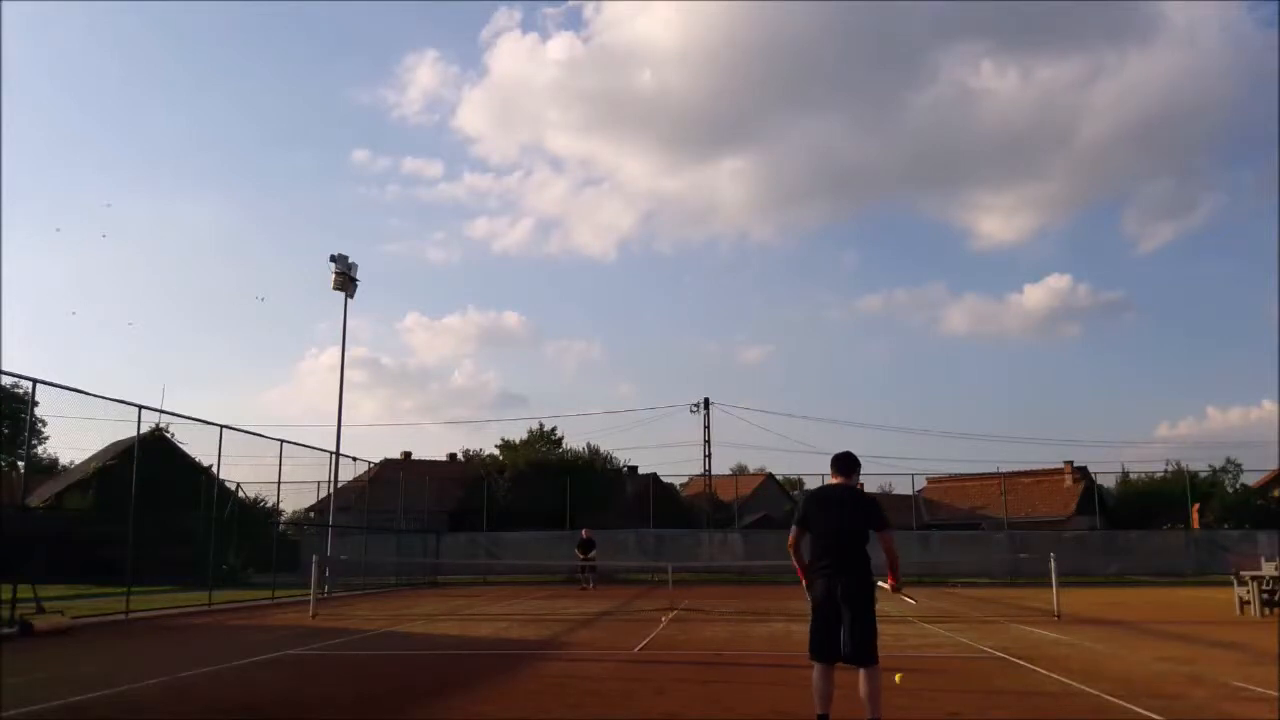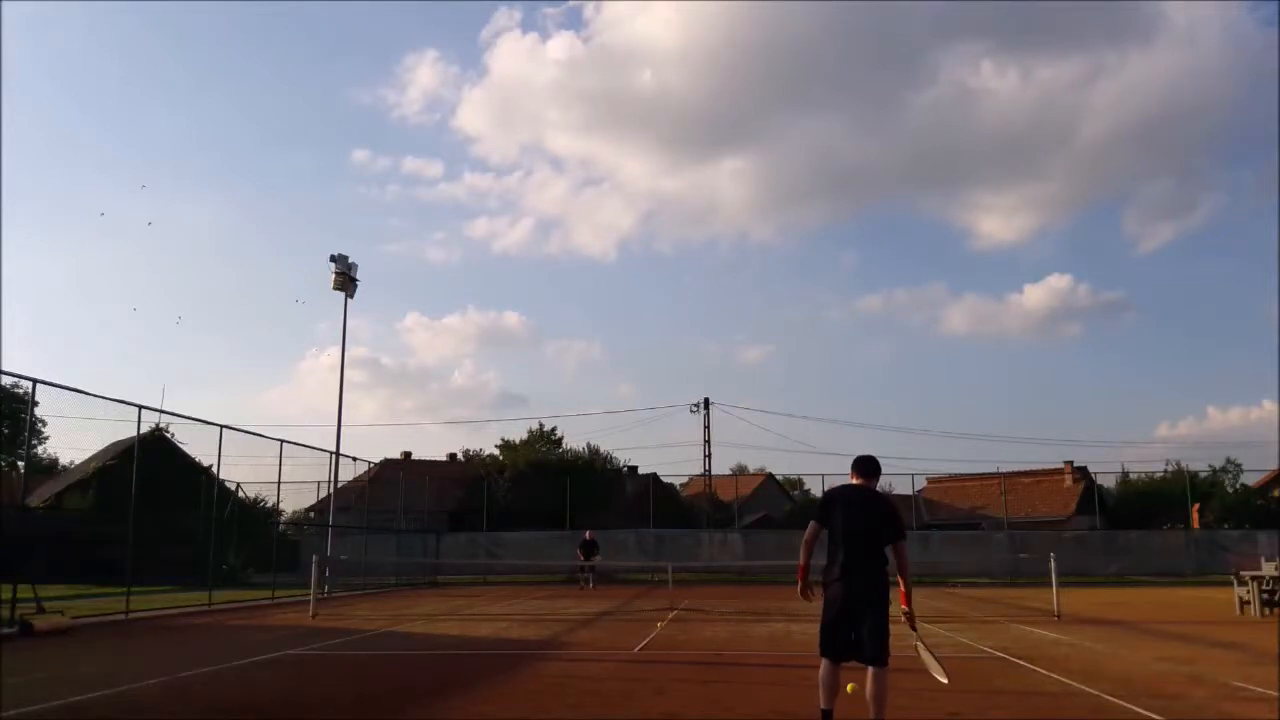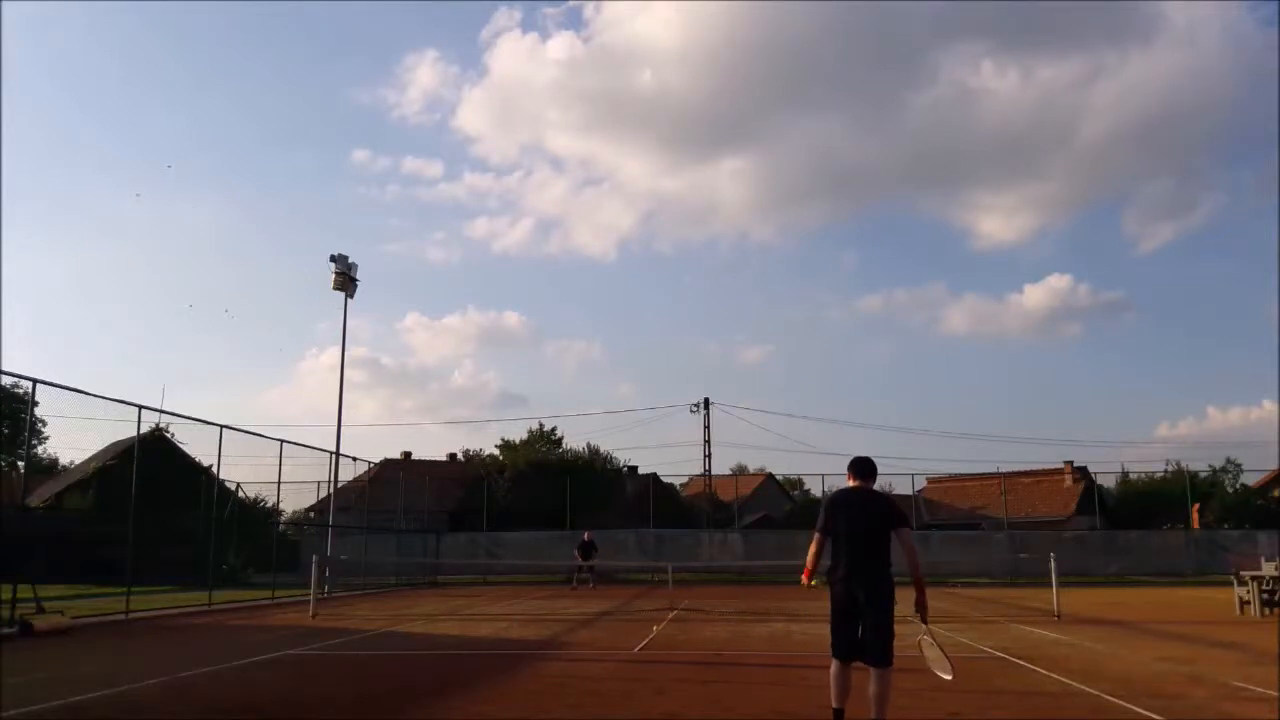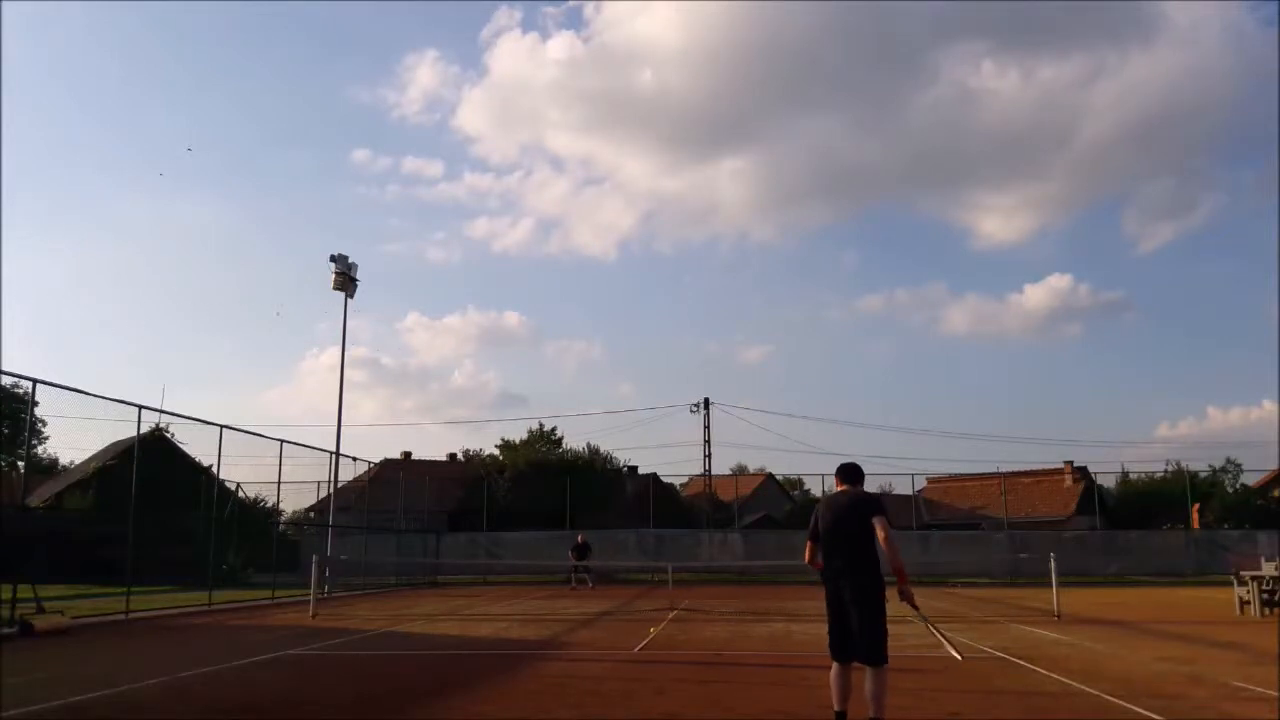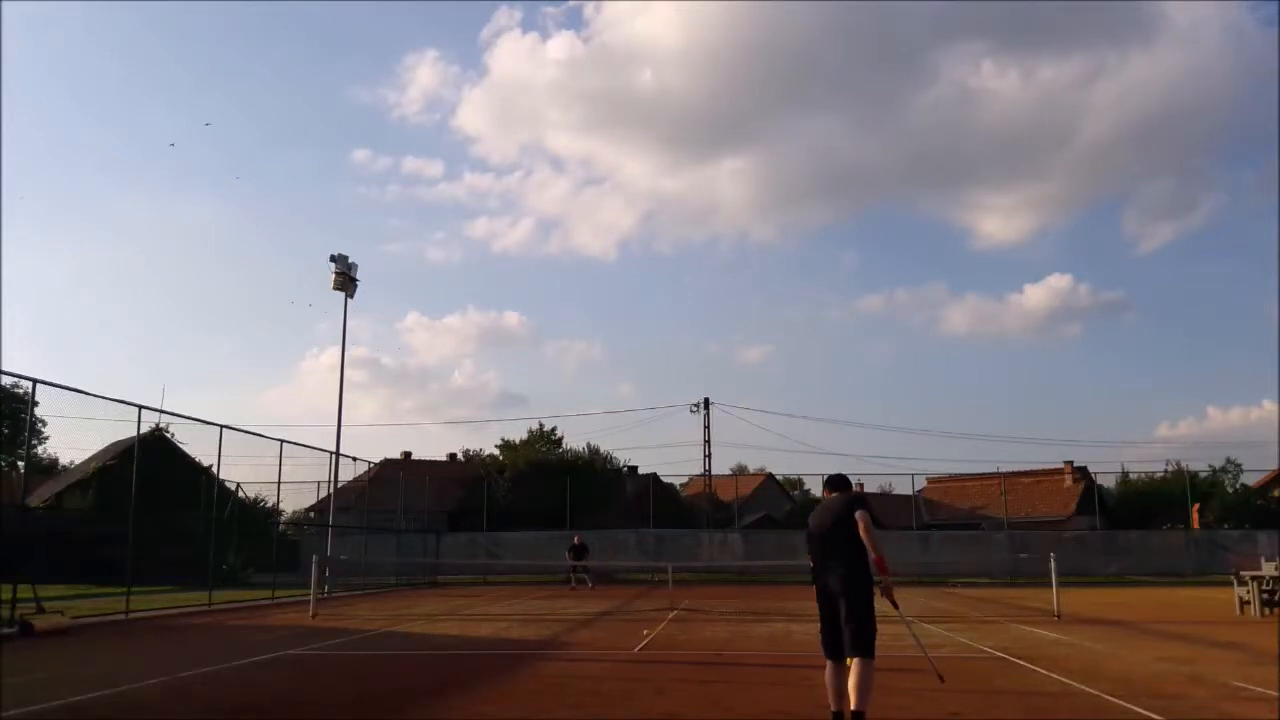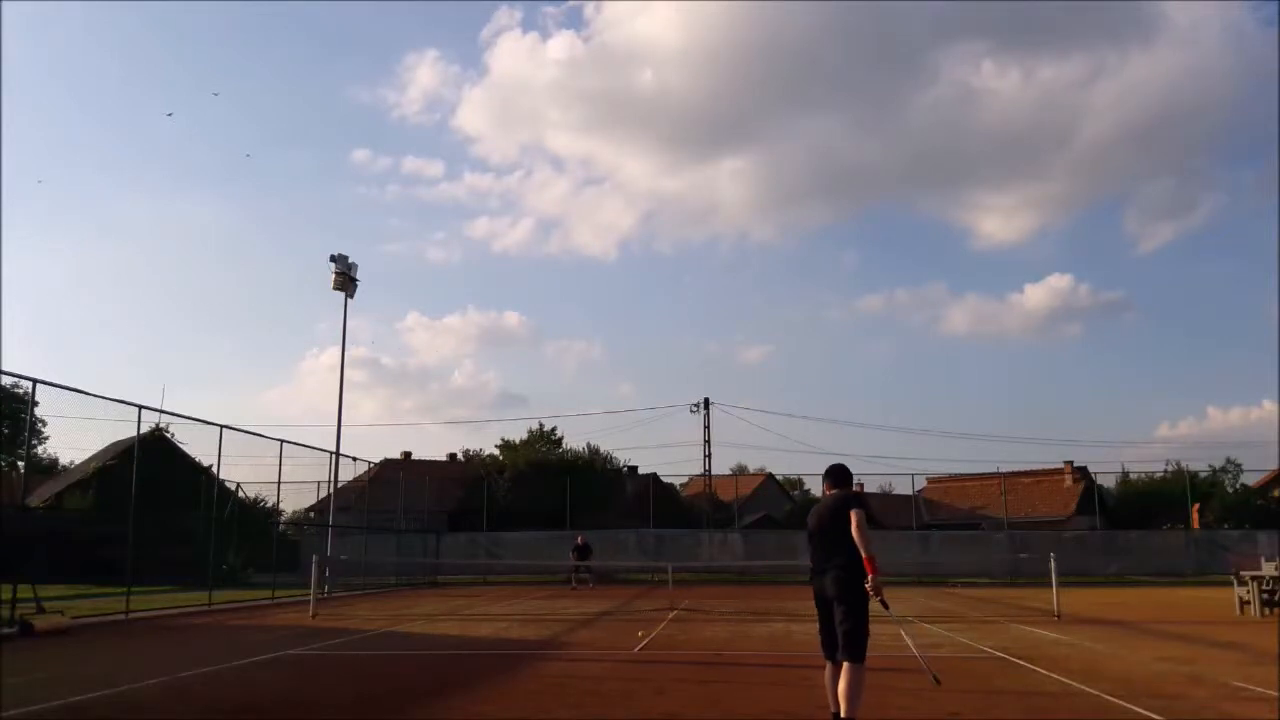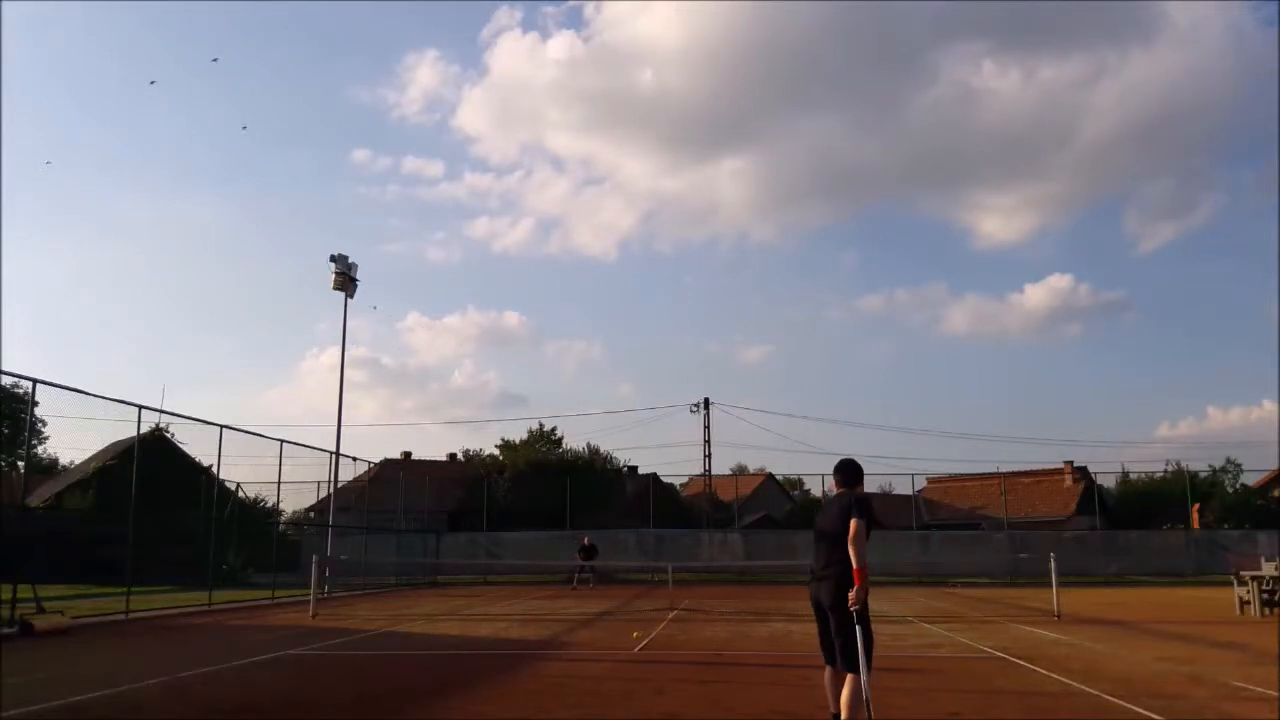
dt=0.3s
person 1, frame 1
left shoulder: (812, 498)
right shoulder: (866, 500)
left elbow: (792, 543)
right elbow: (889, 546)
left wrist: (805, 575)
right wrist: (894, 578)
left hip: (822, 583)
right hip: (857, 583)
left knee: (823, 661)
right knee: (867, 662)
person 1, frame 2
left shoulder: (832, 496)
right shoulder: (886, 505)
left elbow: (808, 540)
right elbow: (901, 559)
left wrist: (803, 576)
right wrist: (906, 602)
left hip: (837, 583)
right hip: (874, 585)
left knee: (830, 658)
right knee: (876, 662)
person 1, frame 3
left shoulder: (833, 501)
right shoulder: (887, 503)
left elbow: (816, 549)
right elbow: (909, 547)
left wrist: (807, 574)
right wrist: (920, 591)
left hip: (841, 584)
right hip: (877, 585)
left knee: (841, 658)
right knee: (880, 663)
person 1, frame 4
left shoulder: (823, 506)
right shoulder: (869, 500)
left elbow: (810, 558)
right elbow: (885, 537)
right wrist: (902, 580)
left hip: (834, 586)
right hip: (865, 583)
left knee: (840, 660)
right knee: (875, 662)
person 1, frame 5
left shoulder: (815, 515)
right shoulder: (856, 499)
right elbow: (864, 526)
left wrist: (821, 604)
right wrist: (882, 569)
left hip: (823, 584)
right hip: (852, 578)
left knee: (834, 658)
right knee: (861, 655)
person 1, frame 6
left shoulder: (815, 512)
right shoulder: (854, 497)
right elbow: (857, 525)
right wrist: (871, 568)
left hip: (821, 584)
right hip: (848, 579)
left knee: (833, 658)
right knee: (852, 659)
person 1, frame 7
left shoulder: (825, 508)
right shoulder: (858, 501)
right elbow: (855, 537)
right wrist: (860, 583)
left hip: (818, 588)
right hip: (842, 588)
left knee: (834, 663)
right knee: (856, 668)
